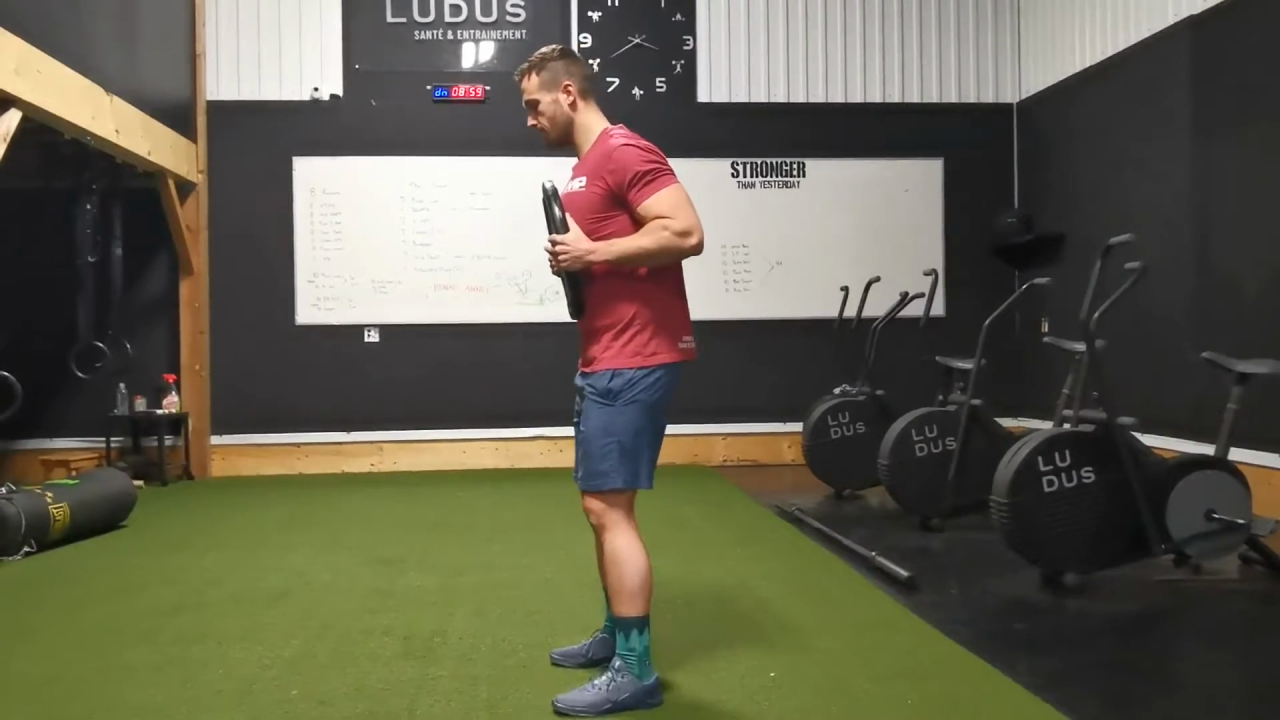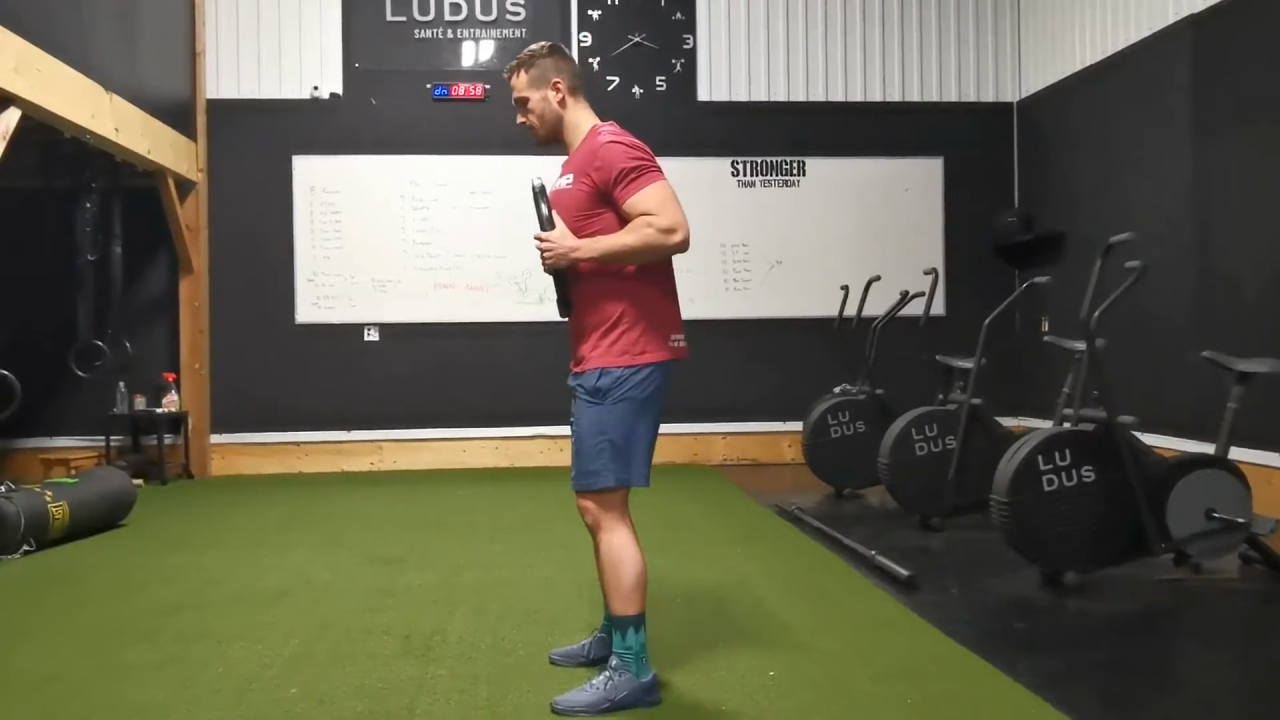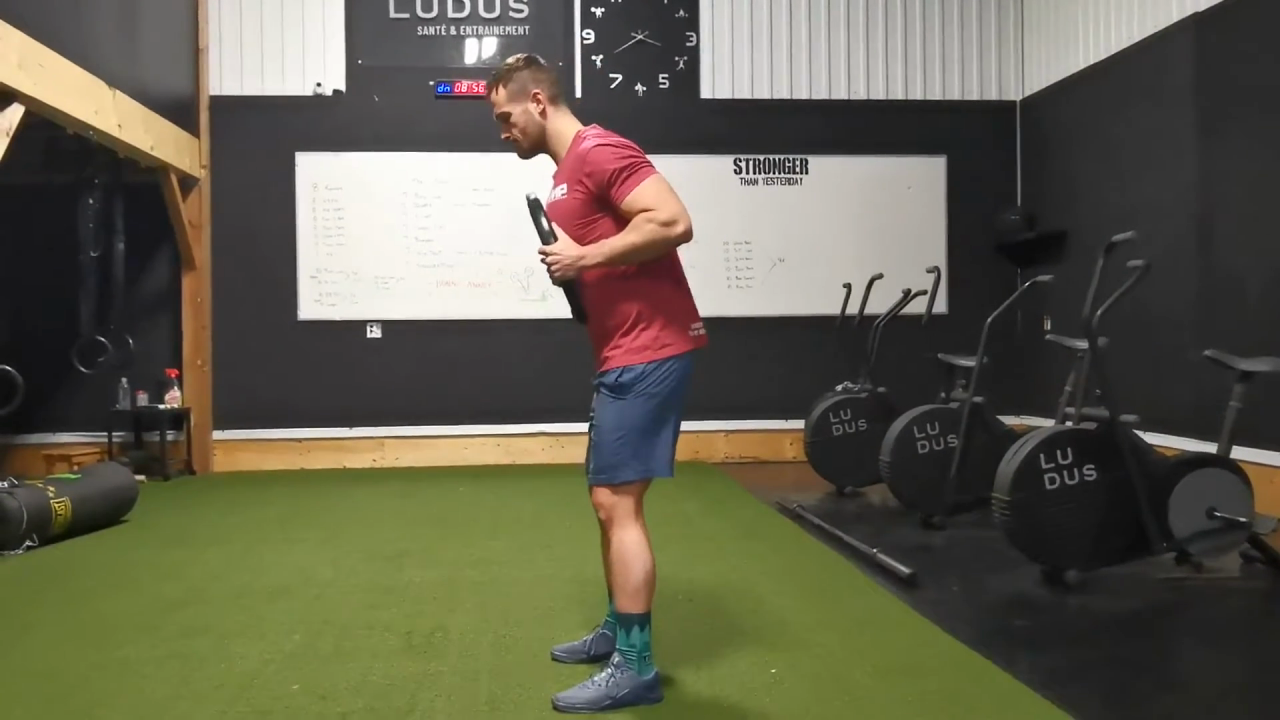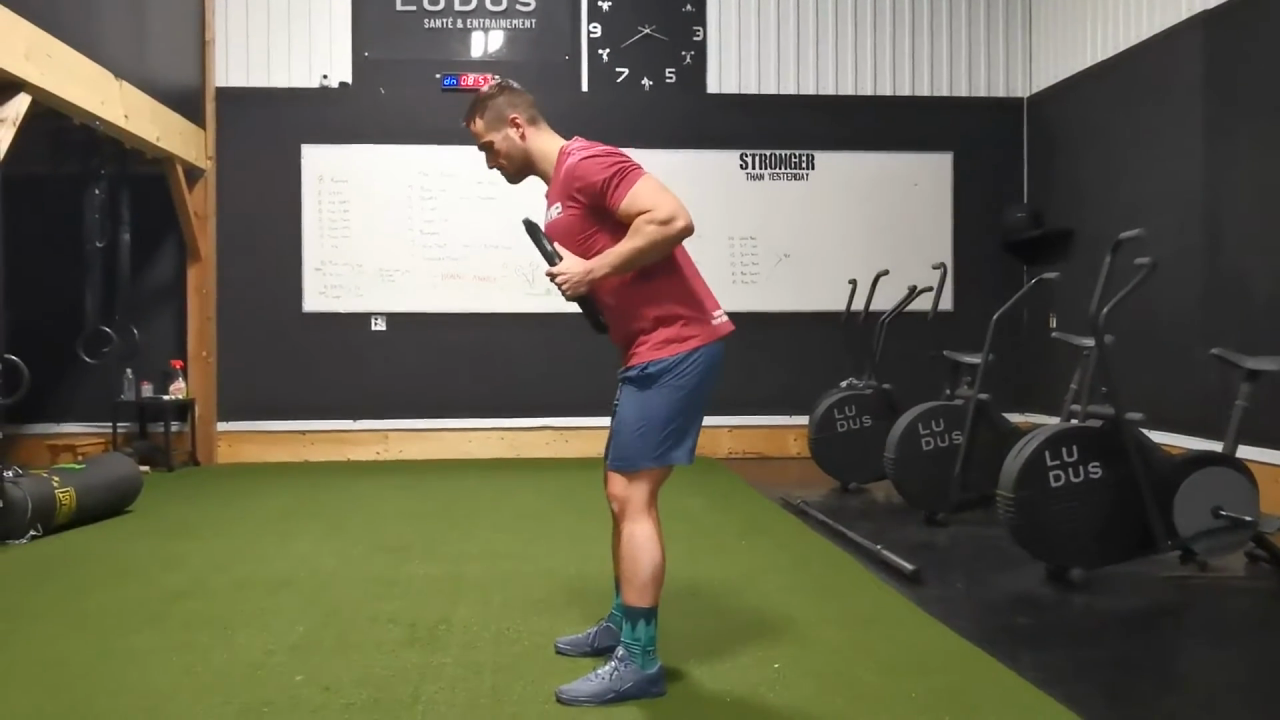
dt=0.5s
person 1, frame 1
left shoulder: (624, 152)
right shoulder: (586, 168)
left elbow: (686, 232)
left wrist: (592, 252)
right wrist: (572, 259)
left hip: (635, 358)
right hip: (606, 357)
left knee: (607, 507)
right knee: (603, 503)
right ankle: (615, 634)
person 1, frame 2
left shoulder: (612, 150)
right shoulder: (577, 163)
left elbow: (671, 231)
left wrist: (578, 250)
right wrist: (565, 253)
left hip: (625, 358)
right hip: (600, 357)
left knee: (603, 508)
right knee: (599, 504)
right ankle: (614, 636)
person 1, frame 3
left shoulder: (600, 153)
right shoulder: (569, 171)
left elbow: (673, 223)
left wrist: (583, 257)
right wrist: (571, 261)
left hip: (648, 353)
right hip: (624, 354)
left knee: (617, 503)
right knee: (610, 499)
left ankle: (634, 666)
right ankle: (617, 631)
person 1, frame 4
left shoulder: (587, 165)
right shoulder: (560, 191)
left elbow: (673, 220)
left wrist: (592, 271)
right wrist: (579, 277)
left hip: (676, 346)
right hip: (653, 348)
left knee: (631, 496)
right knee: (624, 493)
left ankle: (638, 661)
right ankle: (622, 624)
